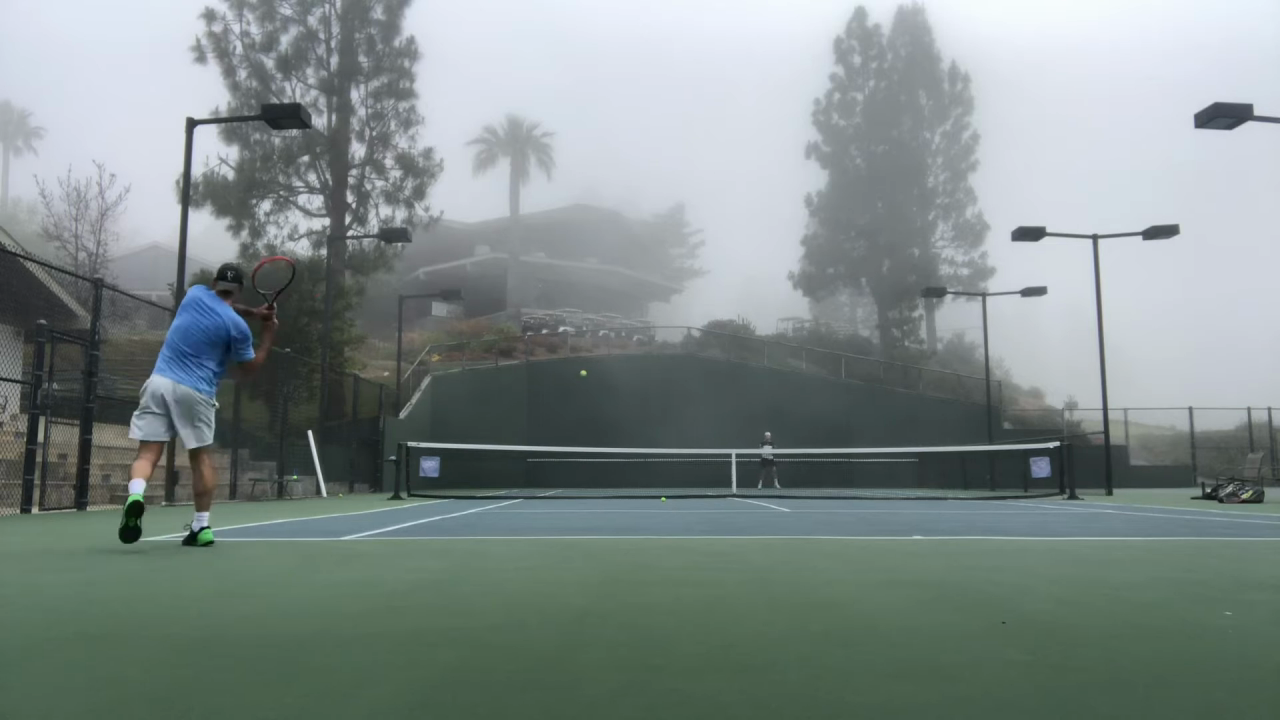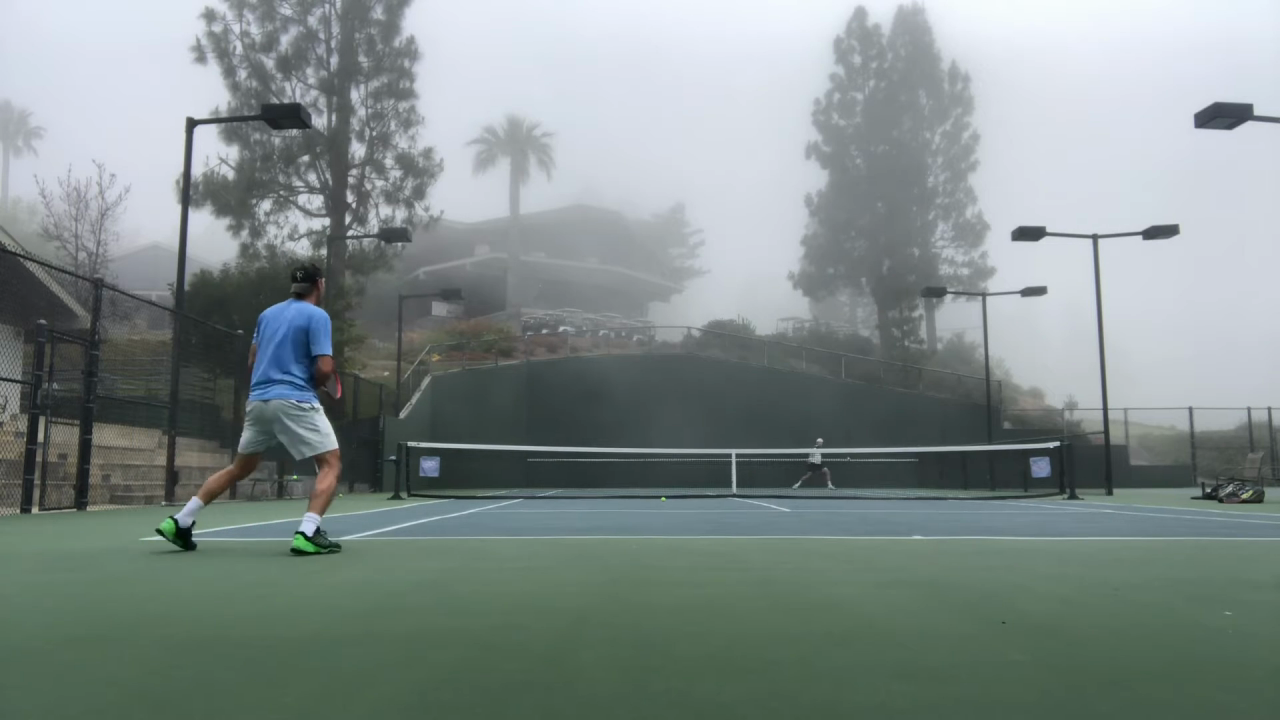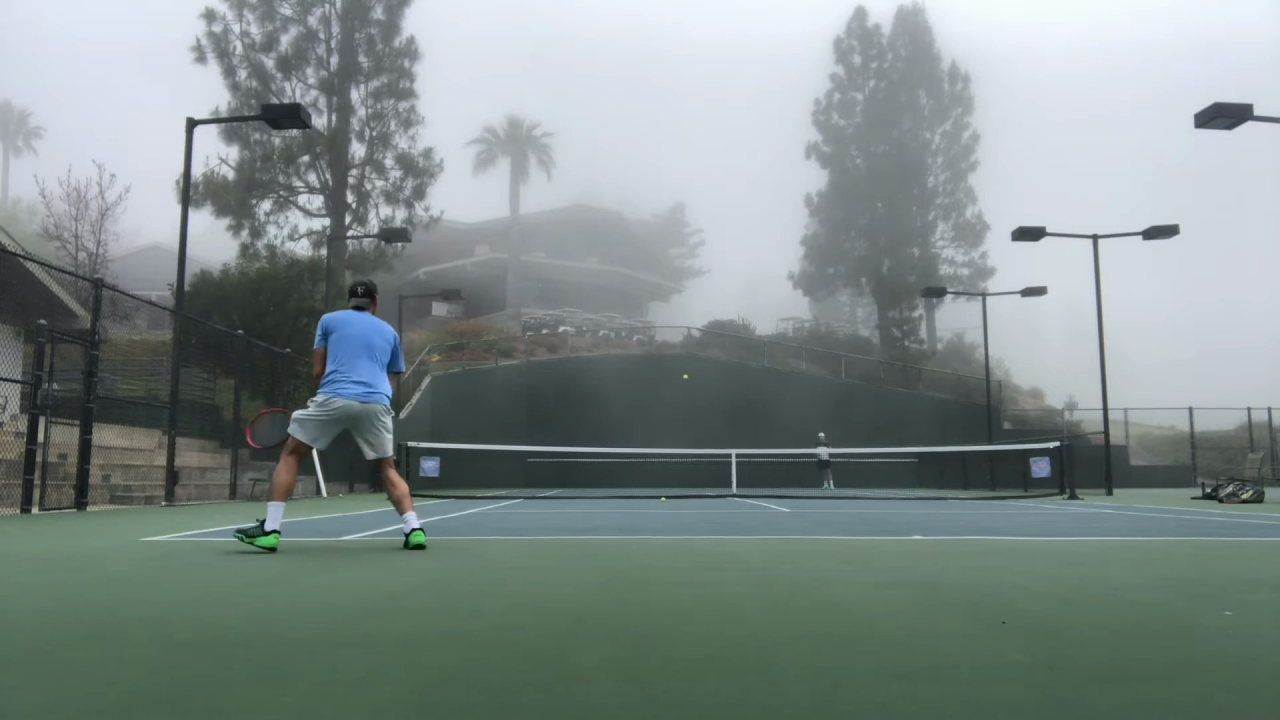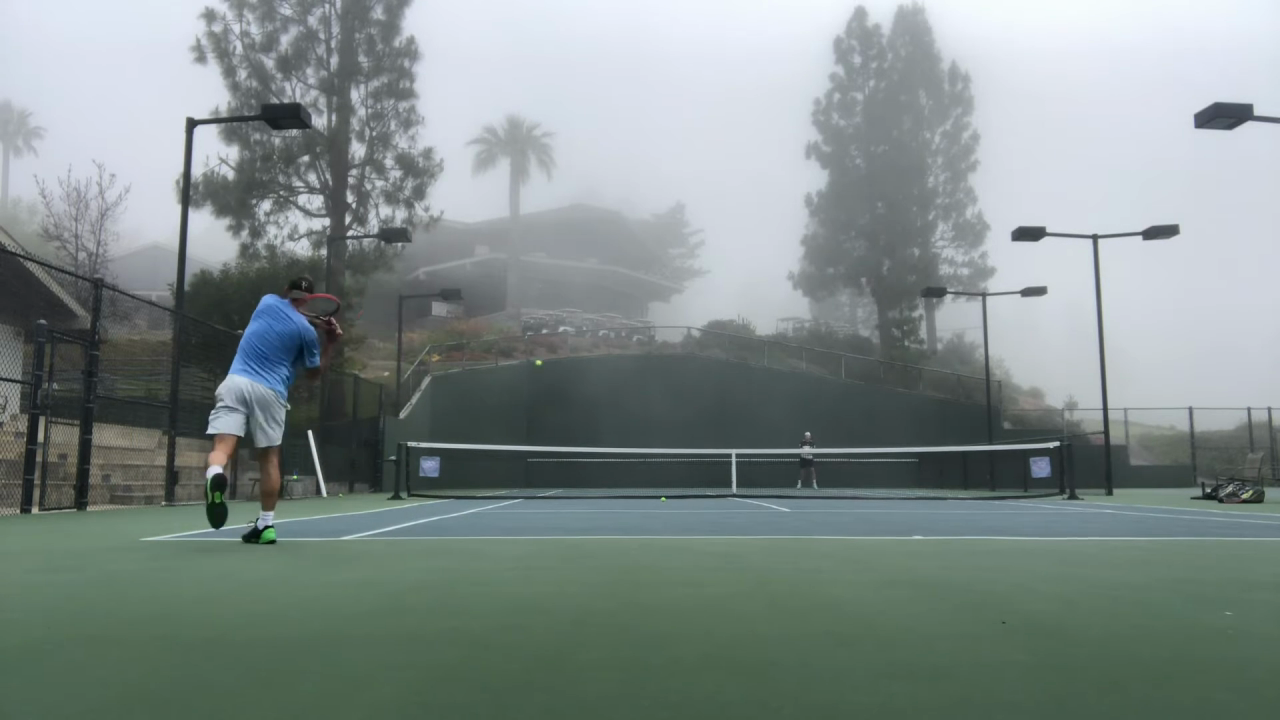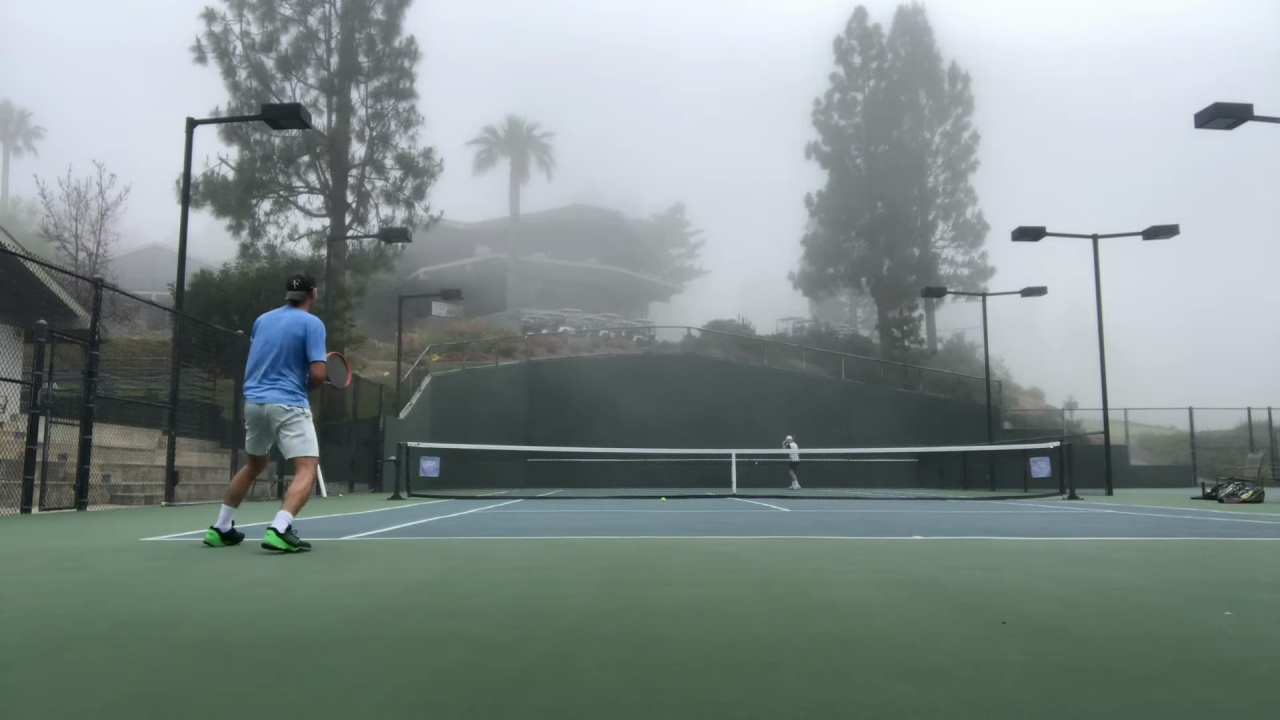
dt=1s
person 1, frame 1
left shoulder: (195, 294)
right shoulder: (238, 327)
right elbow: (250, 368)
left wrist: (254, 312)
right wrist: (269, 334)
left hip: (160, 383)
right hip: (196, 393)
left knee: (147, 456)
right knee: (201, 457)
left ankle: (136, 498)
right ankle: (201, 527)
person 1, frame 2
left shoulder: (267, 314)
right shoulder: (318, 316)
left elbow: (254, 361)
right elbow: (325, 368)
right wrist: (316, 383)
left hip: (259, 400)
right hip: (295, 400)
left knee: (240, 468)
right knee: (330, 464)
left ankle: (180, 522)
right ankle: (307, 533)
person 1, frame 3
left shoulder: (328, 320)
right shoulder: (389, 332)
left elbow: (318, 370)
left hip: (334, 398)
right hip: (376, 404)
left knee: (290, 456)
right knee: (387, 471)
left ankle: (270, 530)
right ankle: (414, 530)
person 1, frame 4
left shoulder: (268, 301)
right shoulder: (308, 333)
right elbow: (314, 374)
left wrist: (320, 324)
right wrist: (331, 344)
left hip: (236, 383)
right hip: (271, 392)
left knee: (222, 448)
right knee: (269, 459)
left ankle: (217, 482)
right ankle: (265, 525)
person 1, frame 5
left shoulder: (262, 320)
right shoulder: (312, 324)
right elbow: (319, 374)
right wrist: (309, 385)
left hip: (253, 402)
right hip: (288, 405)
left knee: (254, 464)
right knee: (306, 471)
left ankle: (220, 528)
right ankle: (278, 530)
